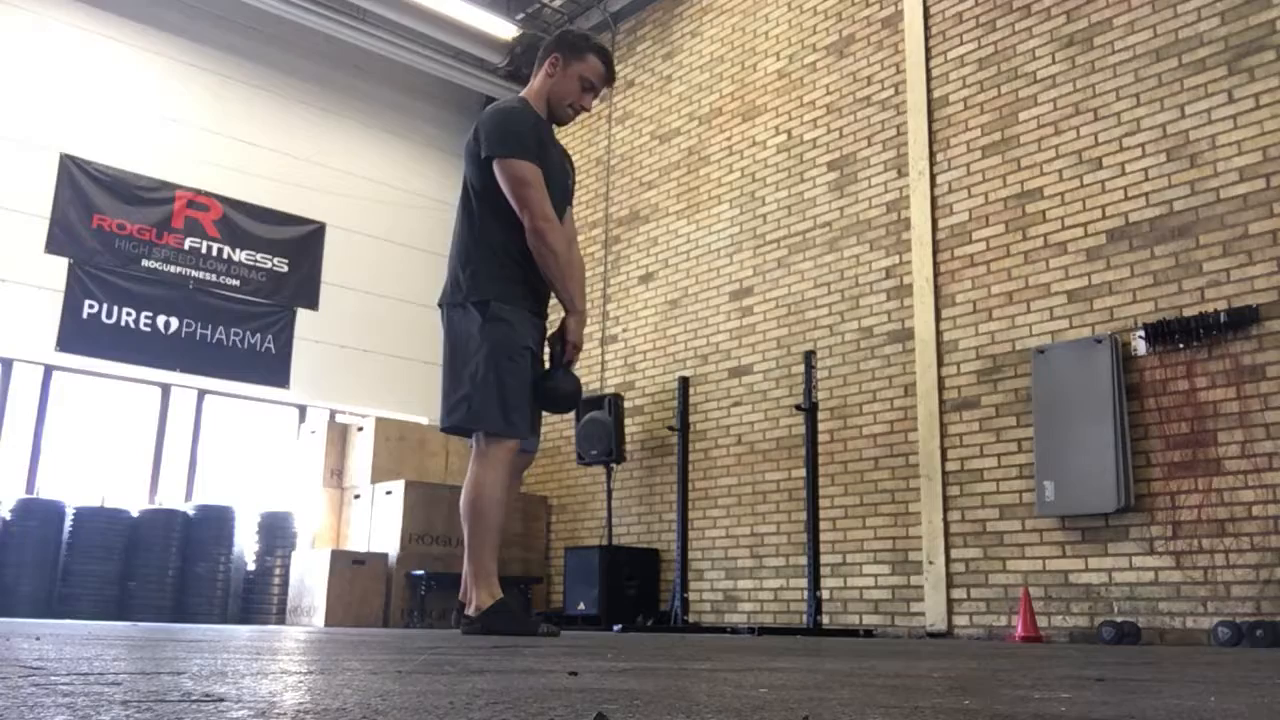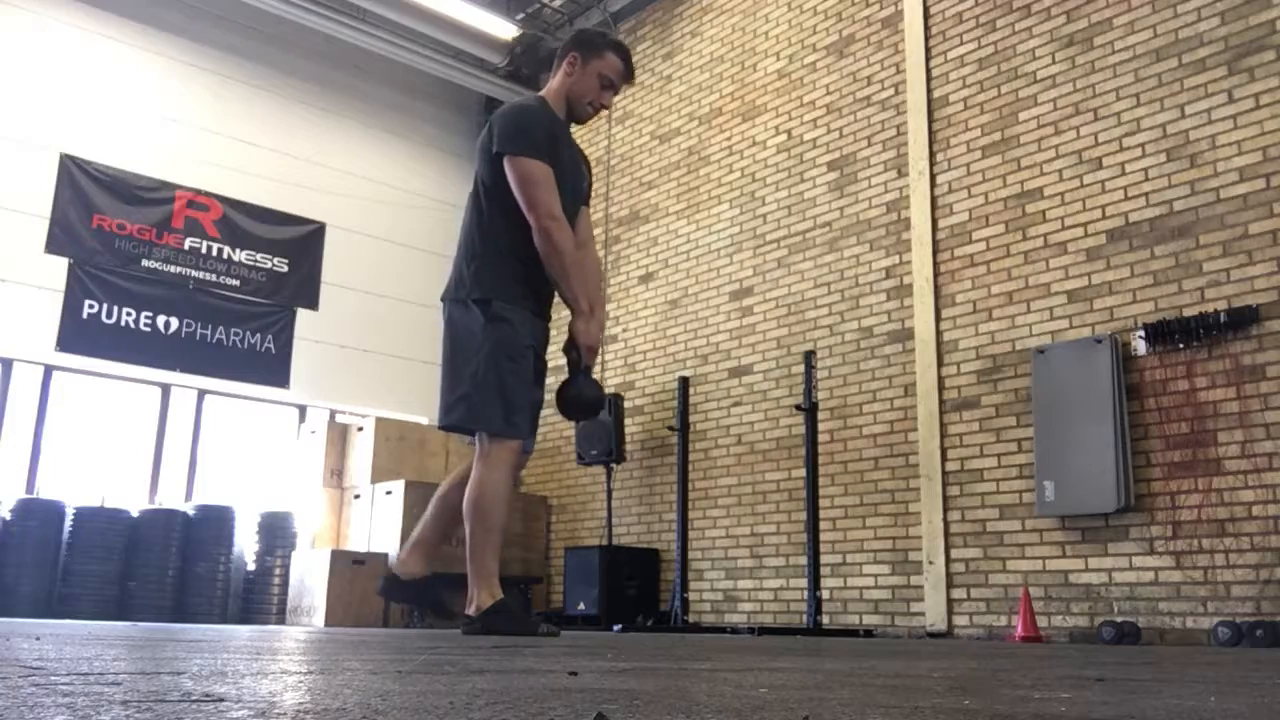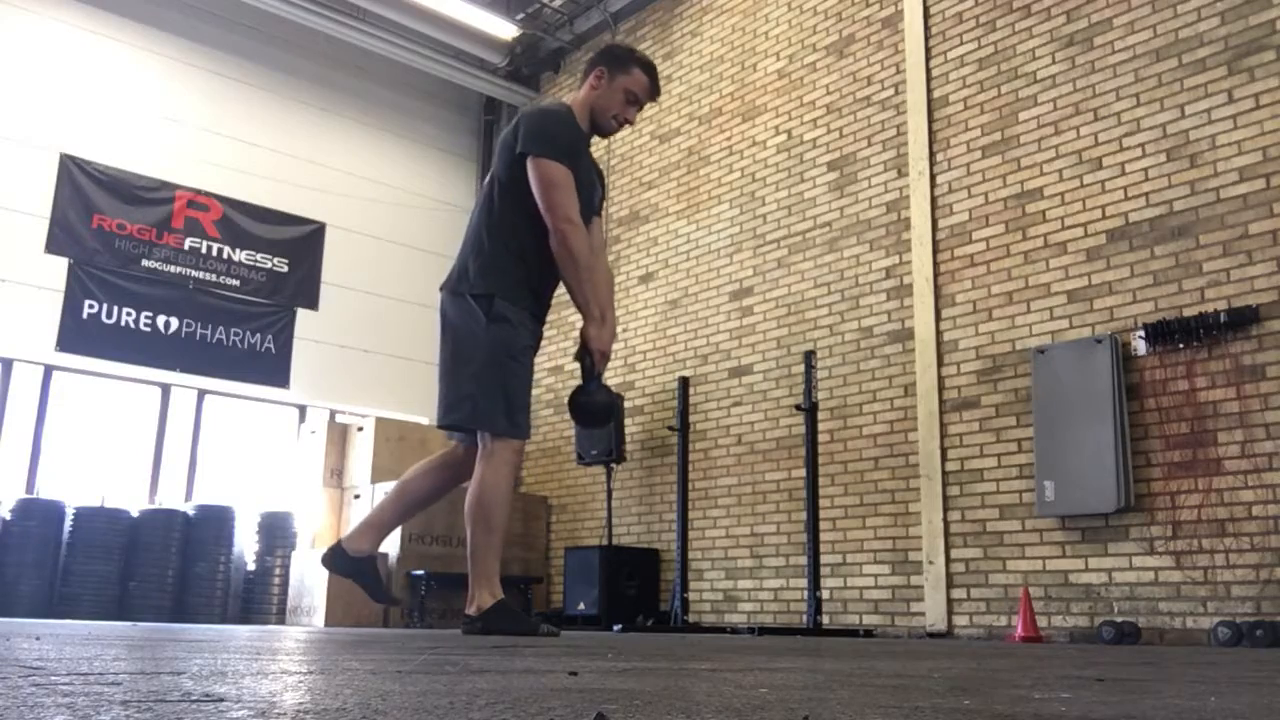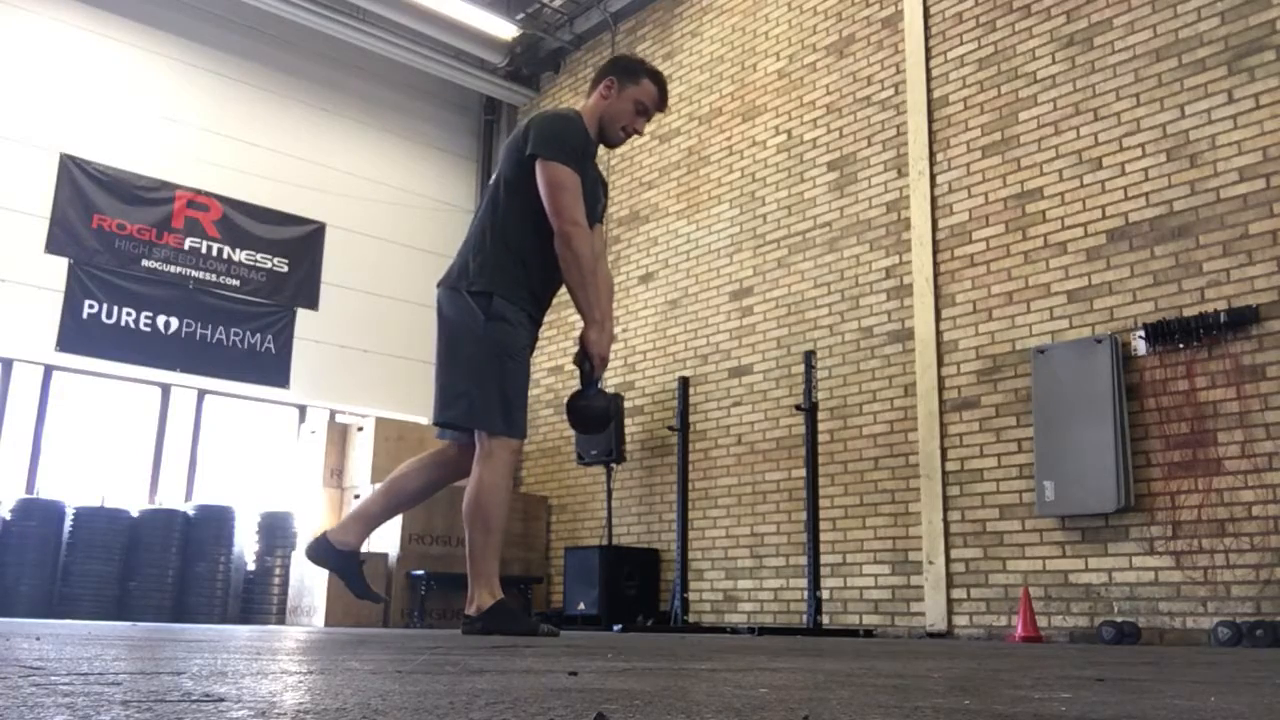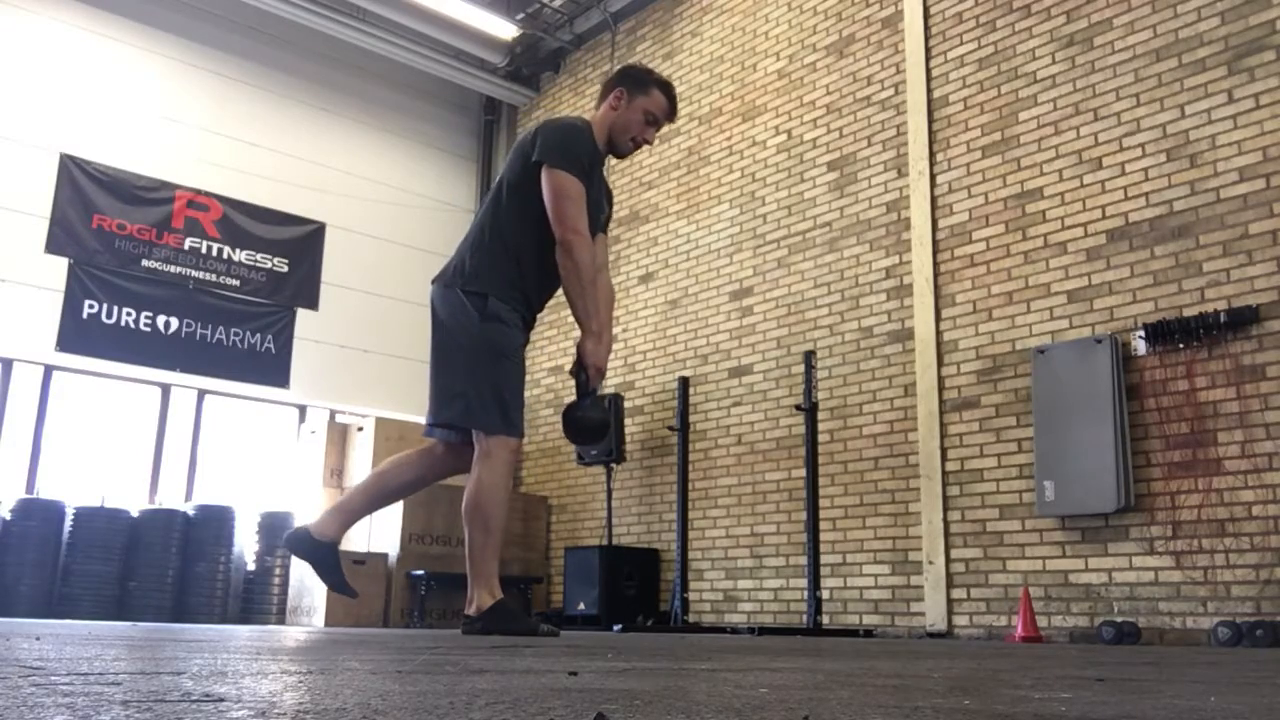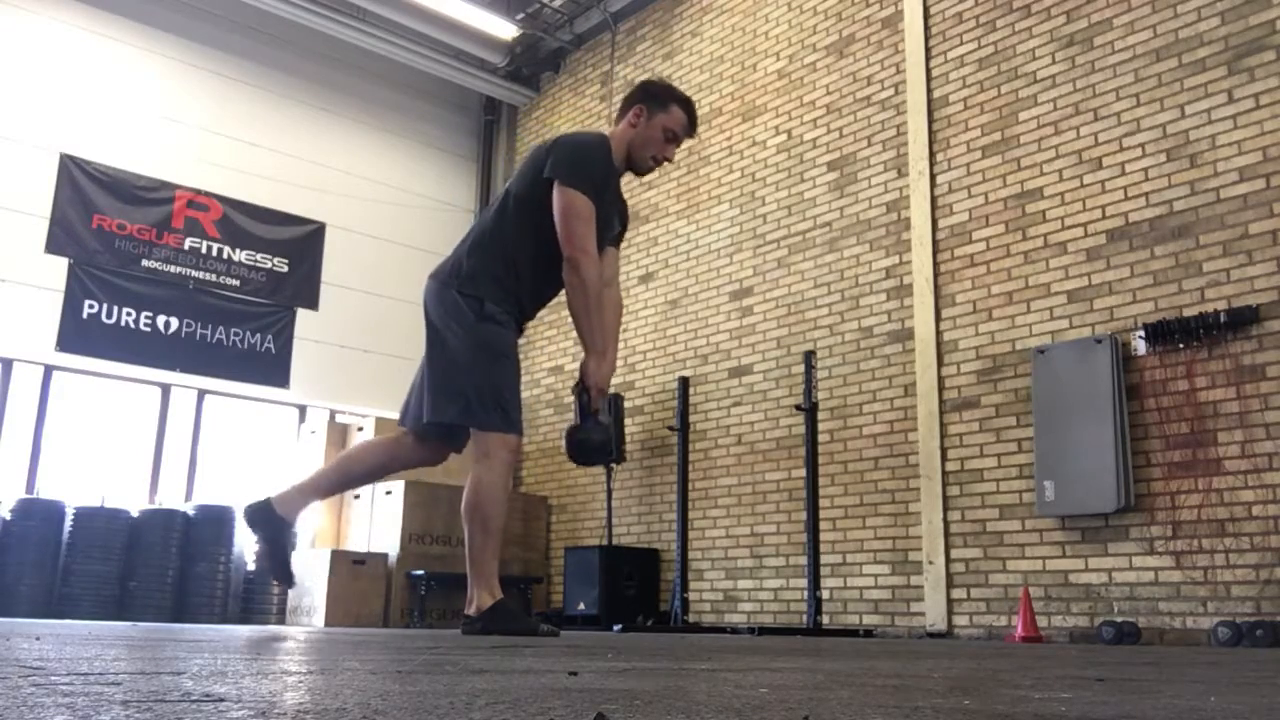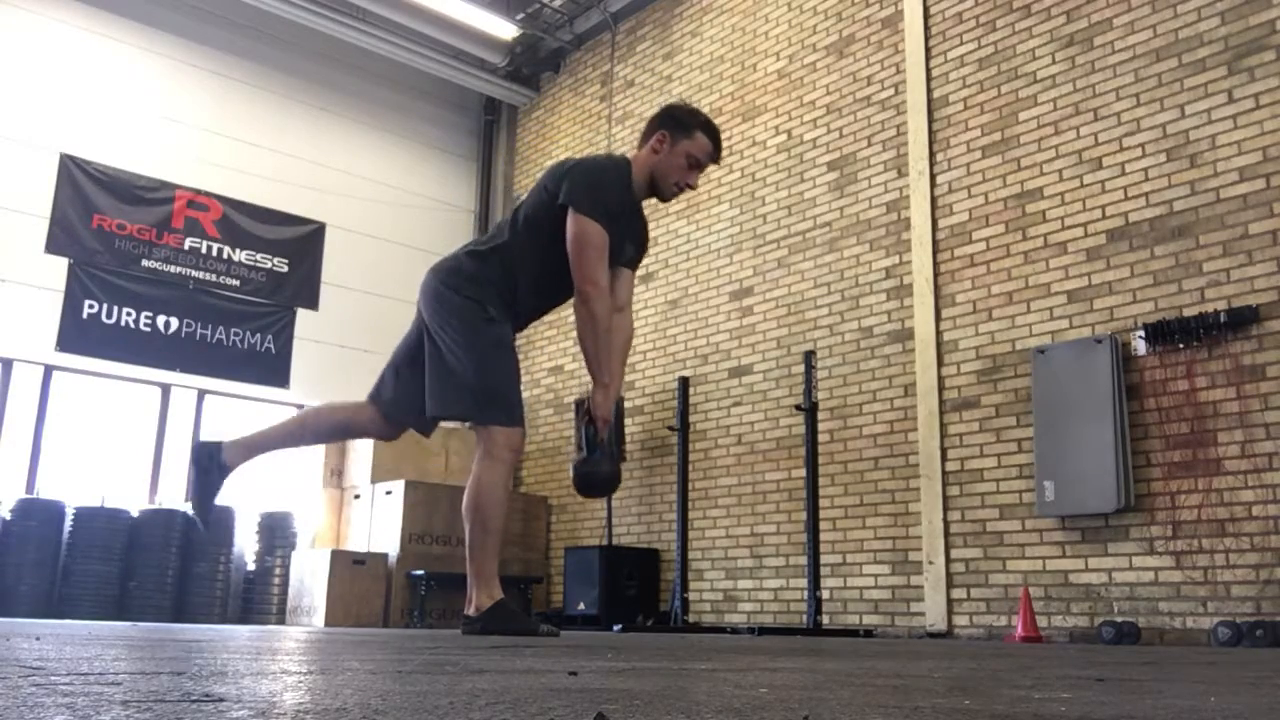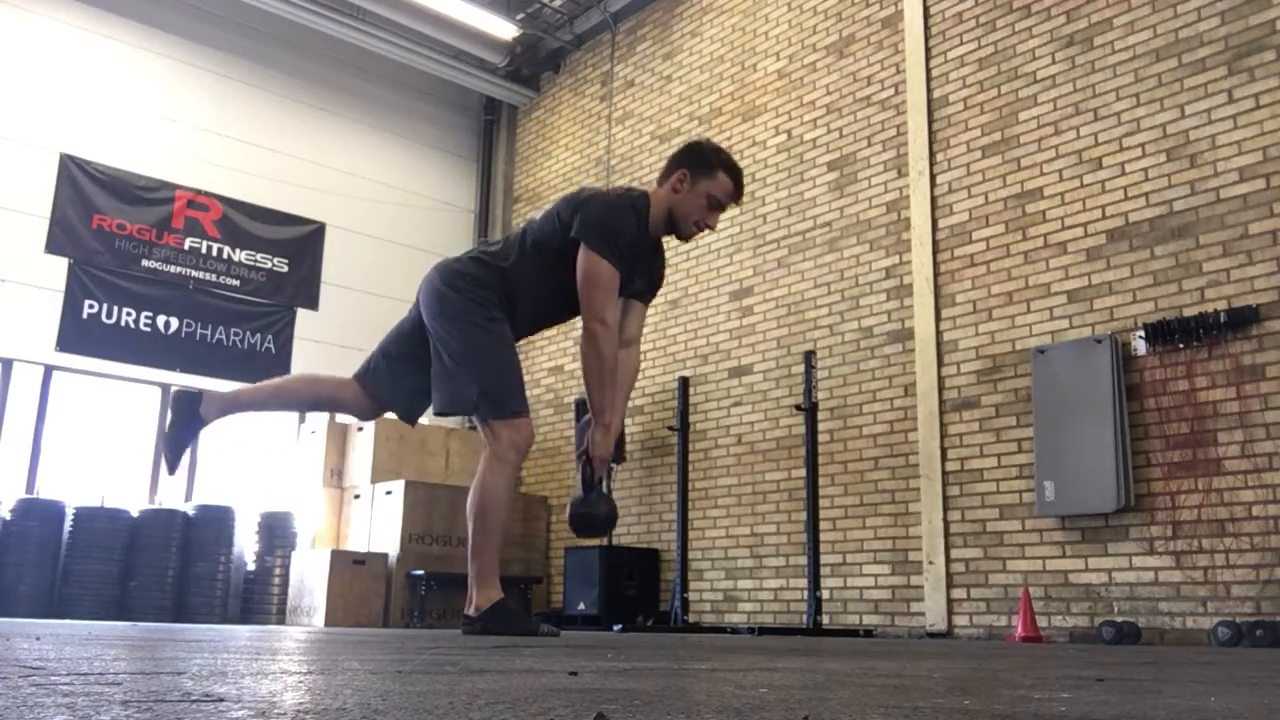
dt=0.4s
person 1, frame 1
left shoulder: (554, 153)
right shoulder: (507, 122)
left elbow: (566, 241)
right elbow: (539, 227)
left wrist: (574, 313)
right wrist: (573, 312)
left hip: (515, 312)
right hip: (491, 304)
left knee: (512, 450)
right knee: (499, 445)
left ankle: (475, 592)
right ankle: (484, 602)
person 1, frame 2
left shoulder: (573, 155)
right shoulder: (522, 121)
left elbow: (584, 246)
right elbow: (545, 227)
left wrist: (596, 318)
right wrist: (581, 314)
left hip: (518, 312)
right hip: (492, 303)
left knee: (503, 450)
right knee: (503, 446)
left ankle: (411, 567)
right ankle: (484, 603)
person 1, frame 3
left shoulder: (589, 170)
right shoulder: (547, 125)
left elbow: (595, 257)
right elbow: (562, 230)
left wrist: (606, 327)
right wrist: (592, 321)
left hip: (507, 309)
right hip: (490, 300)
left knee: (475, 449)
right knee: (502, 445)
left ankle: (357, 545)
right ankle: (485, 603)
person 1, frame 4
left shoulder: (593, 176)
right shoulder: (557, 129)
left elbow: (596, 262)
right elbow: (568, 233)
left wrist: (605, 333)
right wrist: (593, 326)
left hip: (501, 308)
right hip: (487, 299)
left knee: (469, 448)
right knee: (499, 445)
left ankle: (343, 538)
right ankle: (485, 603)
person 1, frame 5
left shoulder: (599, 186)
right shoulder: (565, 137)
left elbow: (598, 272)
right elbow: (570, 242)
left wrist: (604, 344)
right wrist: (591, 336)
left hip: (491, 307)
right hip: (479, 297)
left knee: (457, 447)
right knee: (498, 444)
left ankle: (322, 531)
right ankle: (484, 603)
person 1, frame 6
left shoulder: (614, 204)
right shoulder: (579, 153)
left elbow: (606, 287)
right elbow: (577, 262)
left wrist: (607, 363)
right wrist: (595, 358)
left hip: (478, 306)
right hip: (472, 296)
left knee: (426, 443)
right knee: (499, 443)
left ankle: (279, 507)
right ankle: (485, 603)
person 1, frame 7
left shoulder: (634, 227)
right shoulder: (596, 179)
left elbow: (618, 312)
right elbow: (590, 293)
left wrist: (610, 394)
right wrist: (601, 388)
left hip: (465, 304)
right hip: (467, 294)
left knee: (380, 418)
right knee: (503, 439)
left ankle: (224, 453)
right ankle: (483, 603)
person 1, frame 8
left shoulder: (650, 261)
right shoulder: (611, 215)
left elbow: (626, 346)
right elbow: (597, 329)
left wrist: (611, 430)
right wrist: (600, 427)
left hip: (457, 302)
right hip: (464, 294)
left knee: (361, 399)
right knee: (511, 437)
left ankle: (204, 405)
right ankle: (484, 603)
